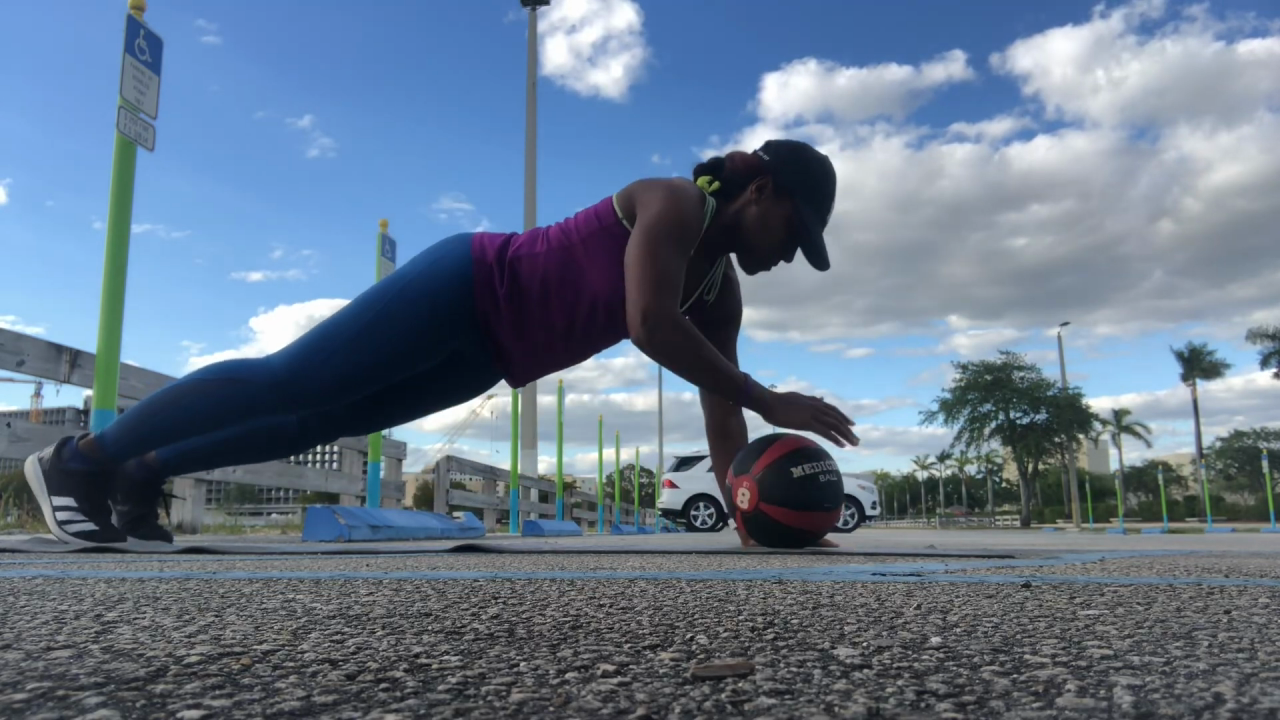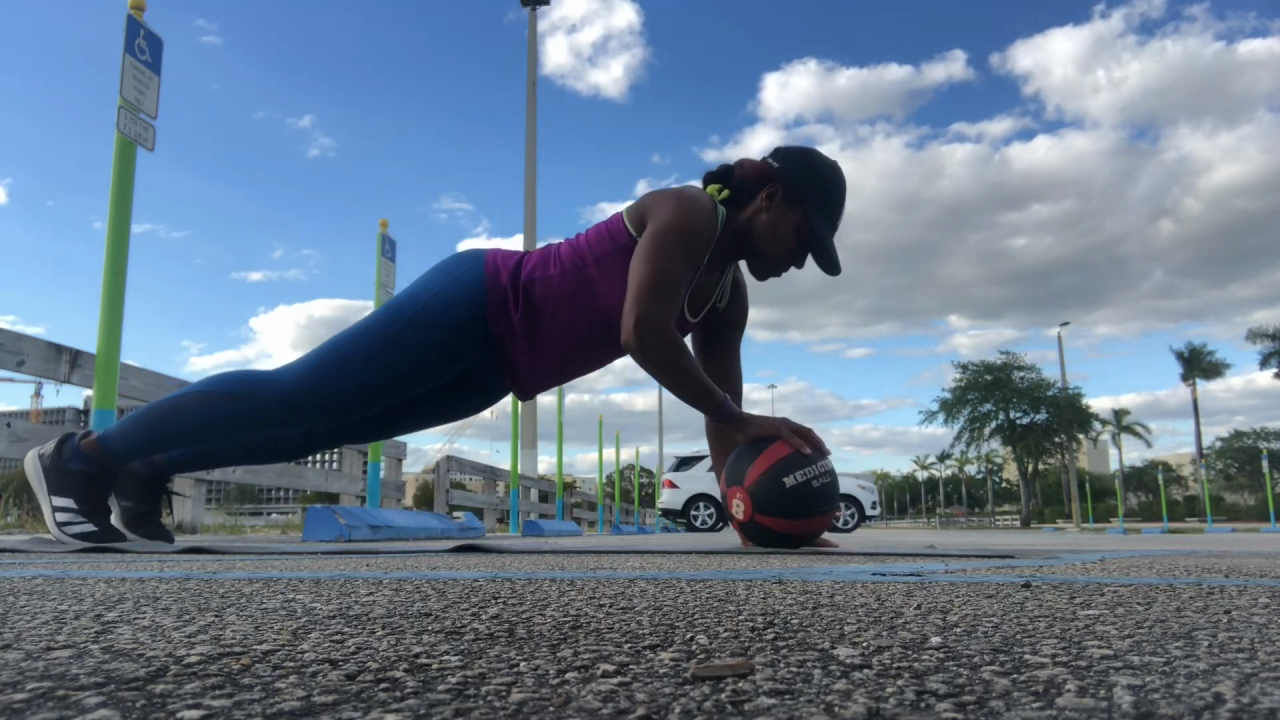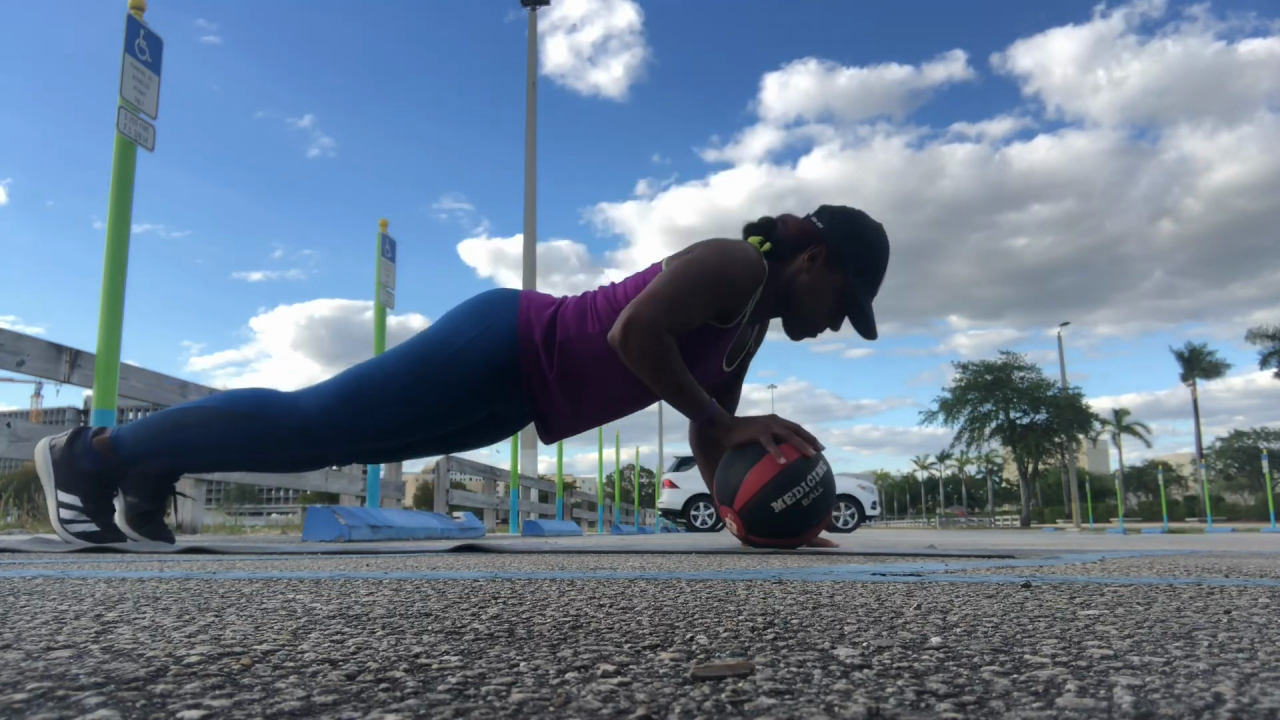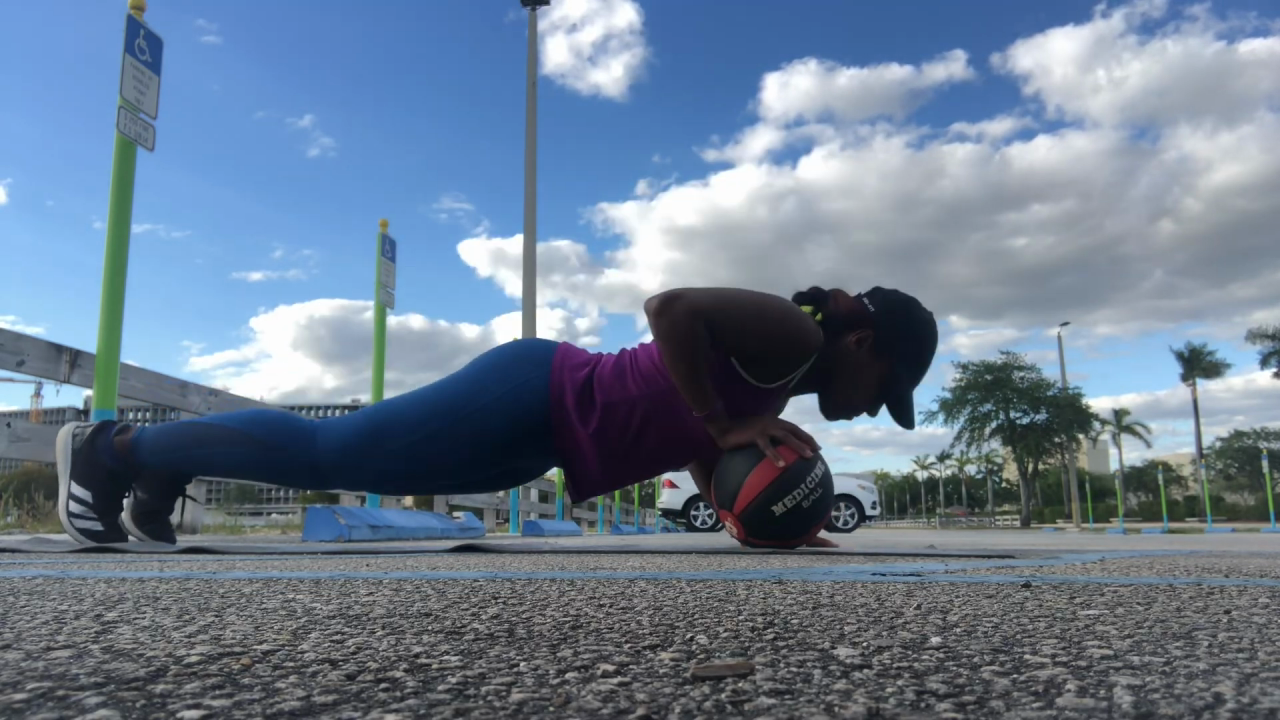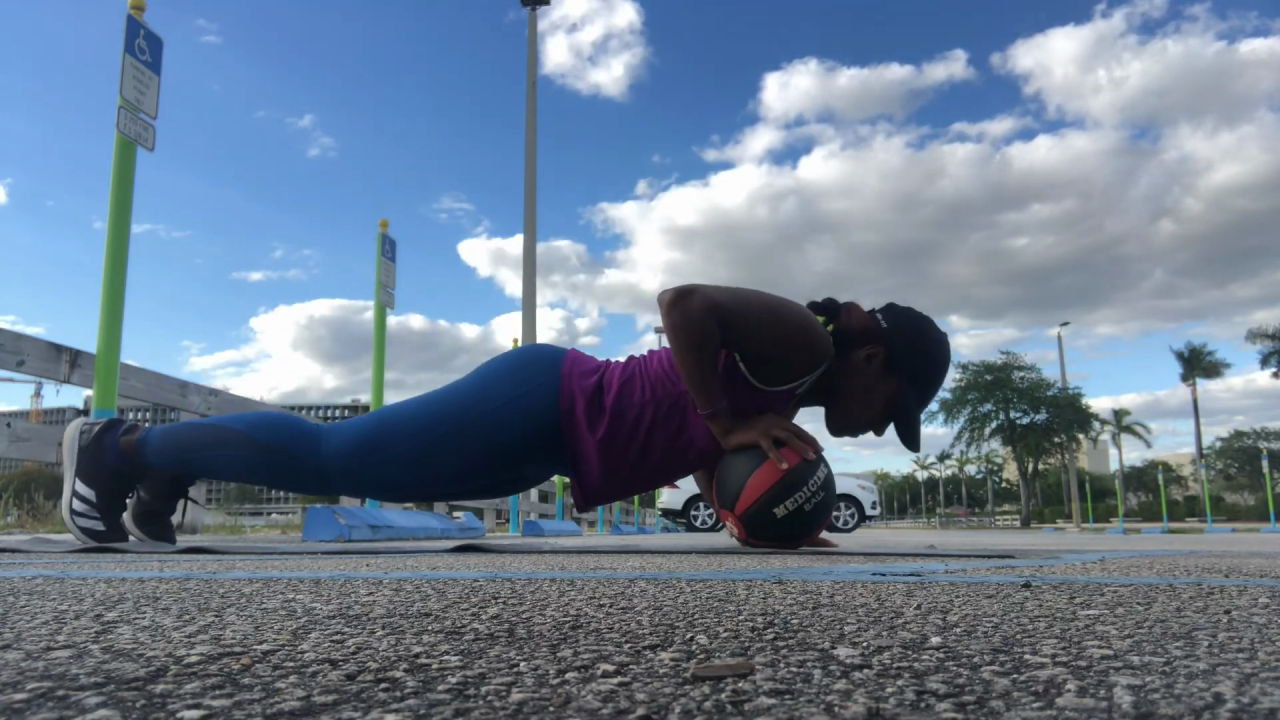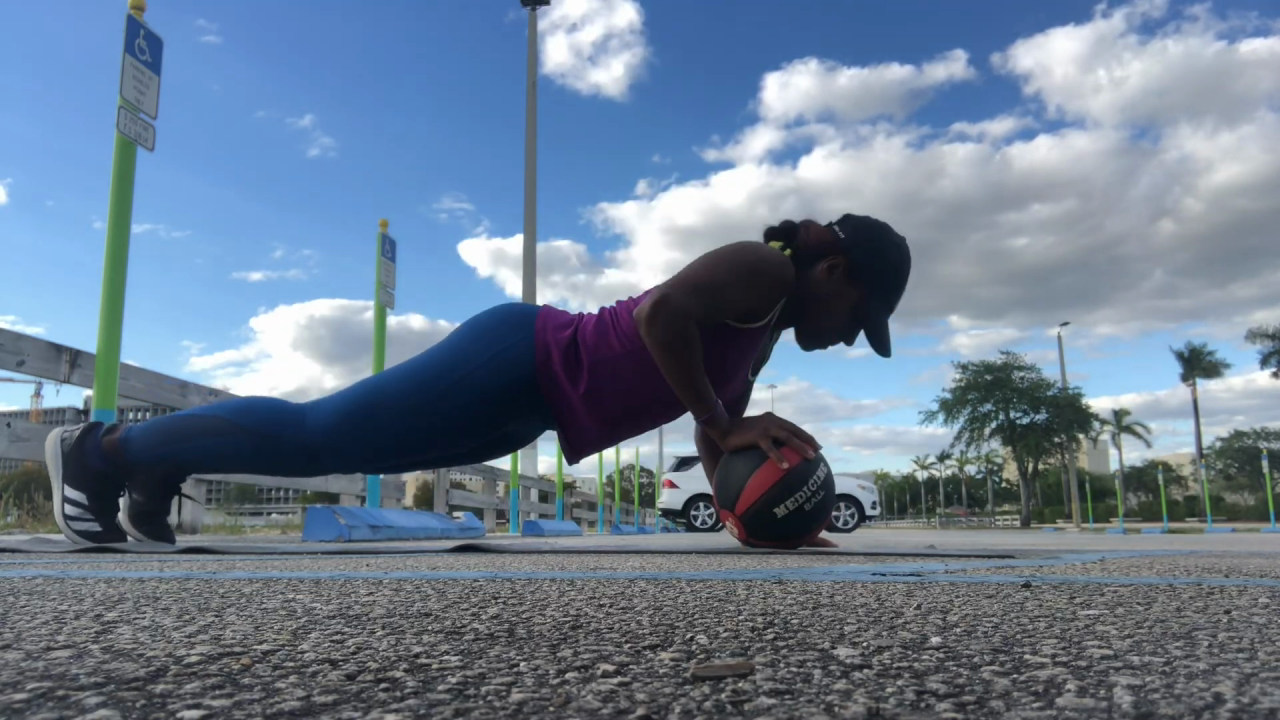
dt=0.3s
person 1, frame 1
left shoulder: (720, 285)
right shoulder: (674, 202)
left elbow: (718, 403)
right elbow: (651, 326)
right wrist: (769, 399)
left hip: (487, 353)
right hip: (463, 288)
left knee: (320, 418)
right knee: (281, 384)
left ankle: (141, 475)
right ankle: (79, 460)
person 1, frame 2
left shoulder: (726, 290)
right shoulder: (686, 212)
left elbow: (720, 406)
right elbow: (643, 337)
right wrist: (738, 417)
left hip: (495, 367)
right hip: (473, 307)
left knee: (323, 427)
right knee: (289, 398)
left ankle: (147, 473)
right ankle: (80, 457)
person 1, frame 3
left shoulder: (750, 330)
right shoulder: (738, 269)
left elbow: (708, 441)
right elbow: (631, 330)
right wrist: (715, 418)
left hip: (515, 394)
right hip: (503, 349)
left knee: (329, 438)
right knee: (305, 421)
left ankle: (152, 472)
right ankle: (91, 452)
person 1, frame 4
left shoulder: (782, 375)
right shoulder: (792, 332)
left elbow: (705, 465)
right elbow: (668, 308)
right wrist: (723, 424)
left hip: (544, 428)
right hip: (531, 402)
left knee: (342, 456)
right knee: (321, 452)
left ankle: (165, 471)
right ankle: (111, 447)
person 1, frame 5
left shoulder: (786, 391)
right shoulder: (802, 338)
left elbow: (707, 468)
right elbow: (680, 299)
right wrist: (727, 423)
left hip: (547, 438)
right hip: (537, 408)
left knee: (342, 460)
right knee: (326, 457)
left ankle: (167, 471)
right ankle: (115, 445)
person 1, frame 6
left shoulder: (764, 333)
right shoulder: (764, 270)
left elbow: (716, 446)
right elbow: (659, 311)
left wrist: (752, 457)
right wrist: (722, 421)
left hip: (528, 403)
right hip: (516, 364)
left knee: (331, 441)
right knee: (312, 434)
left ankle: (158, 471)
right ankle: (101, 449)
